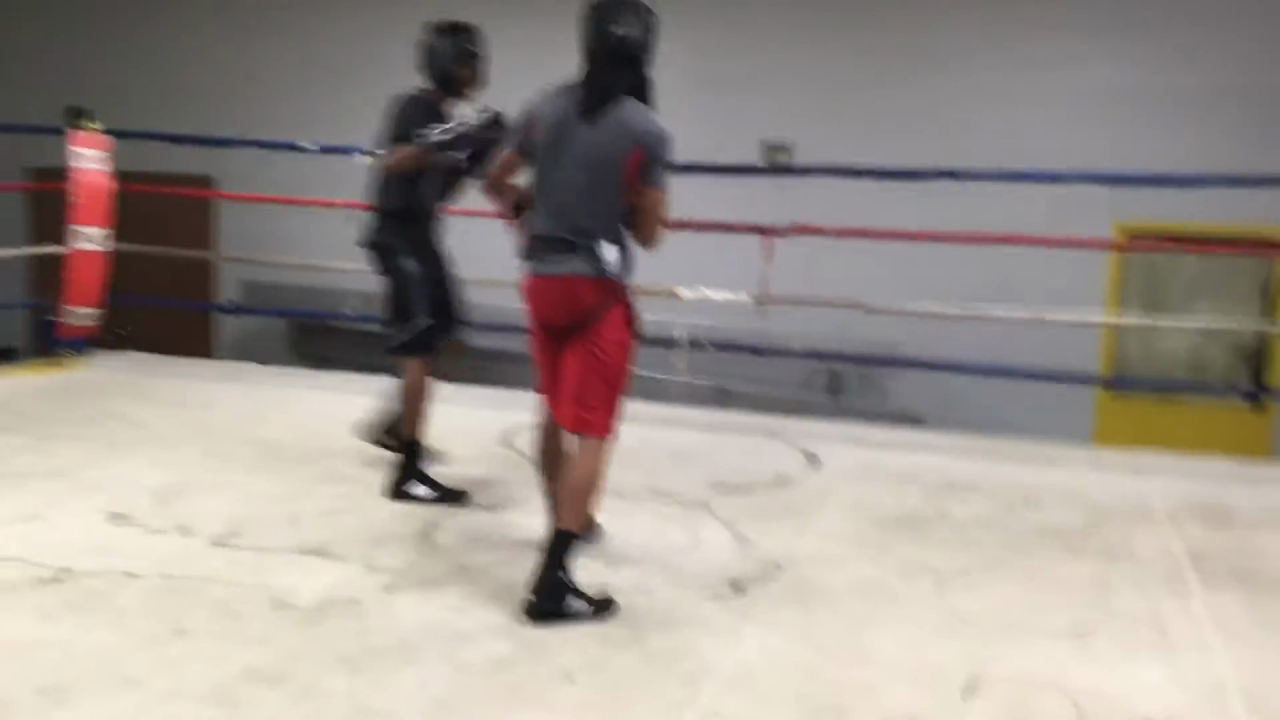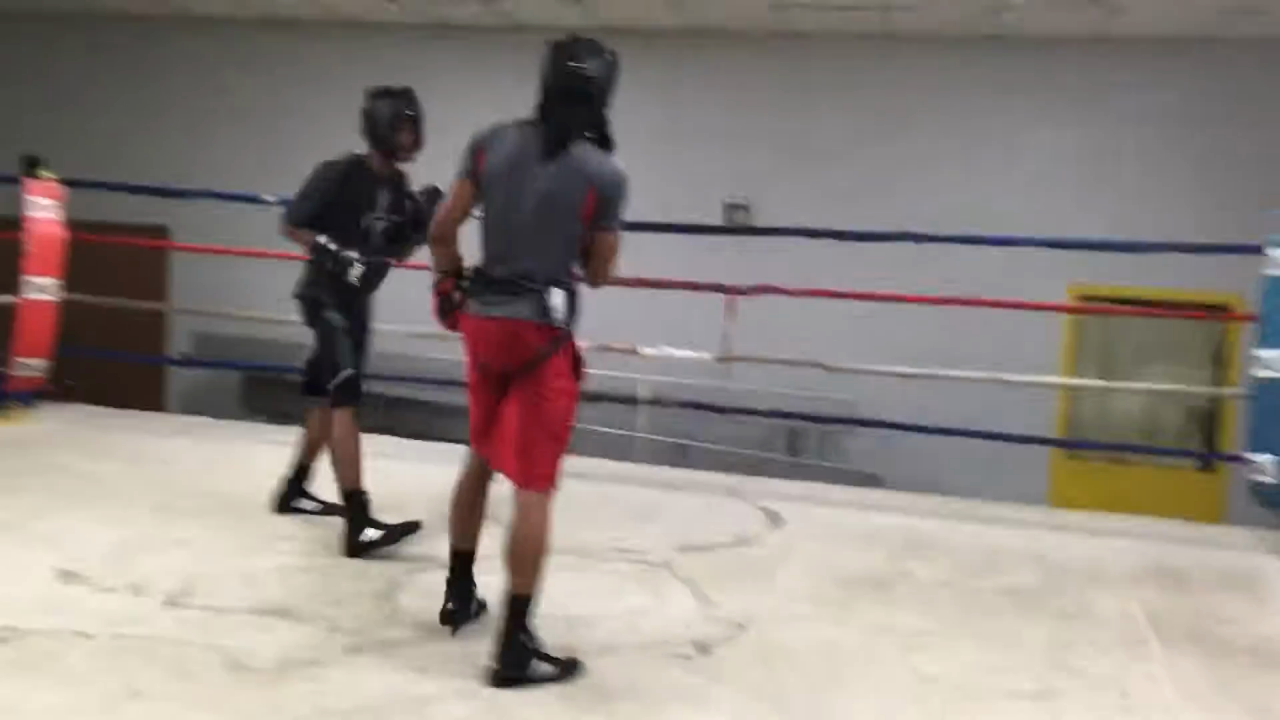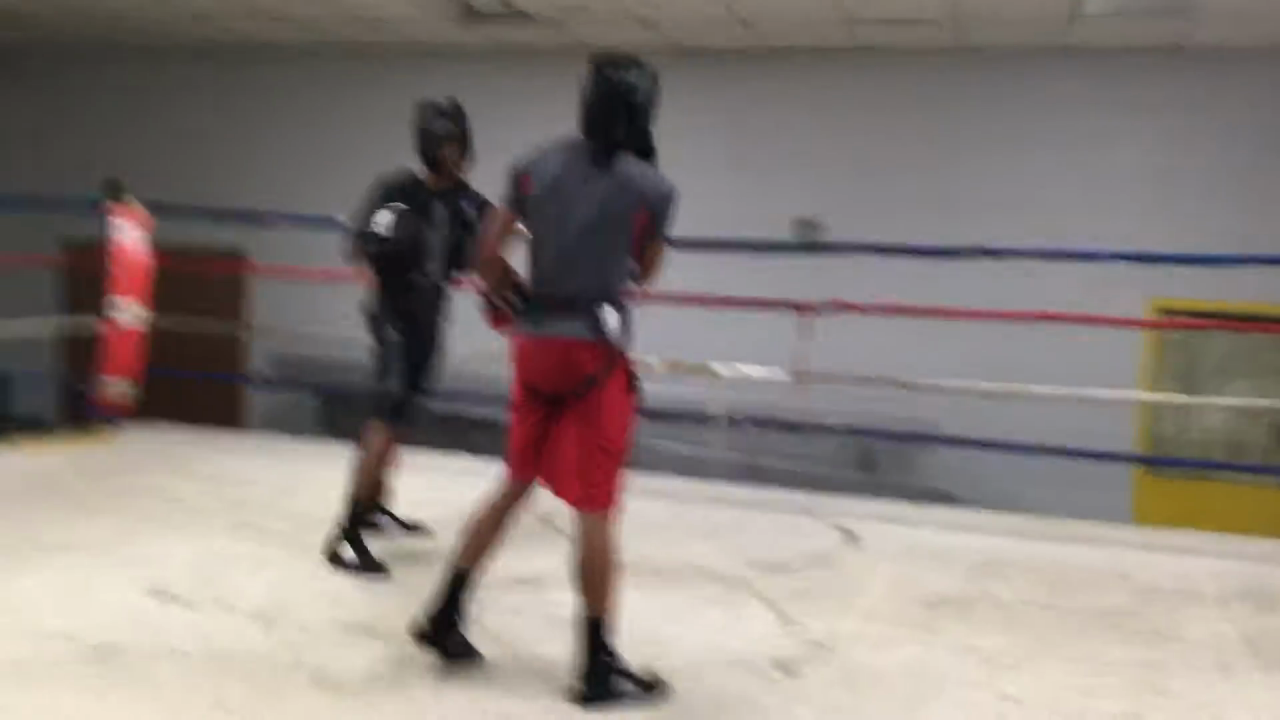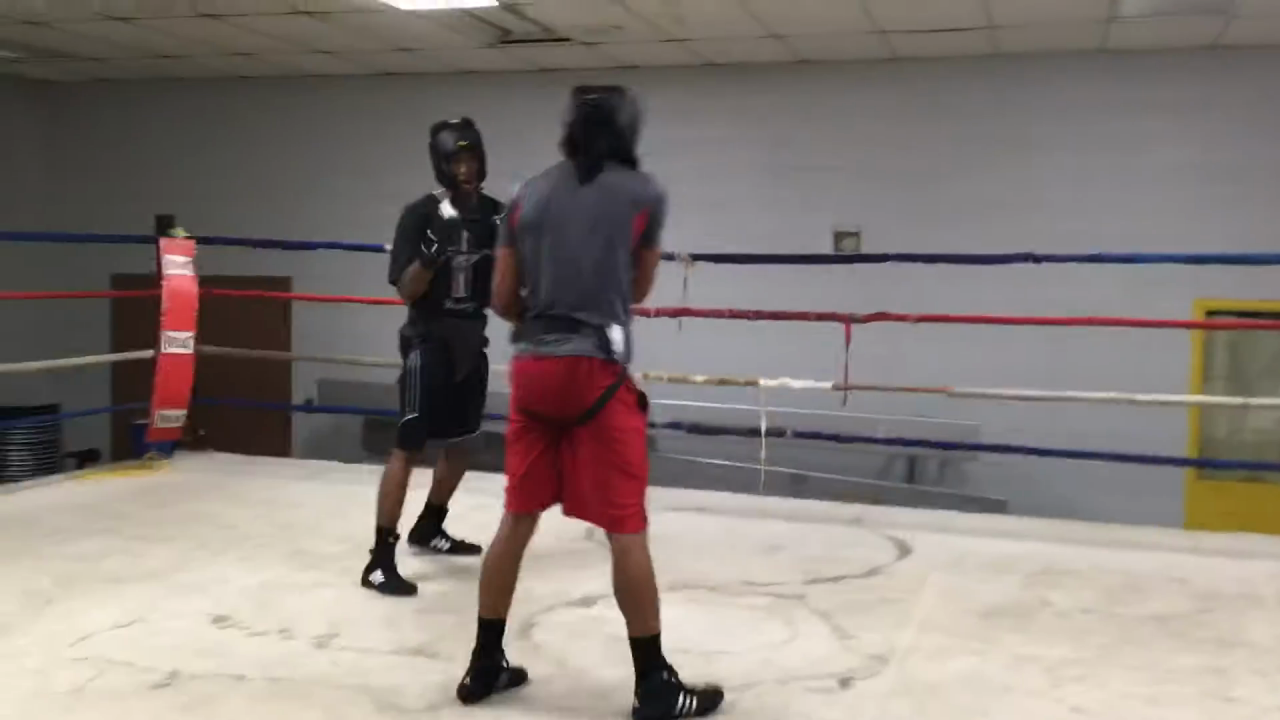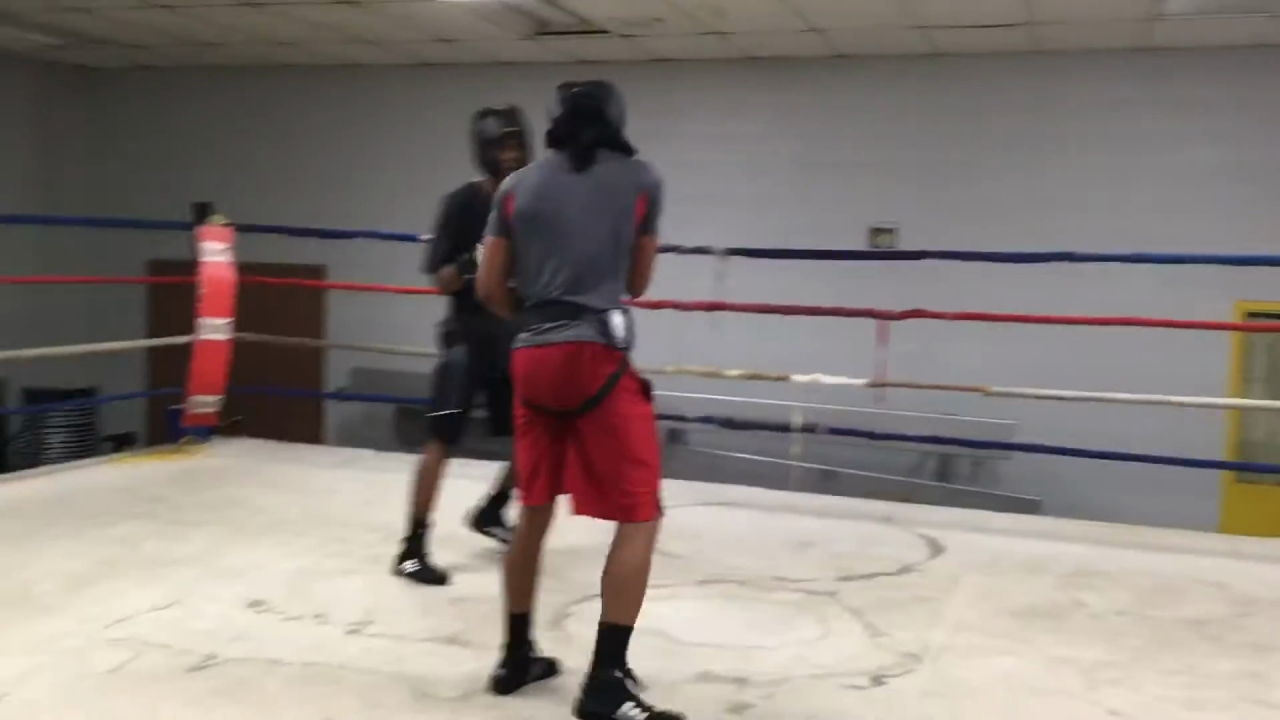
dt=0.2s
person 1, frame 1
left shoulder: (543, 110)
right shoulder: (647, 133)
left elbow: (496, 183)
right elbow: (648, 234)
left hip: (542, 280)
right hip: (596, 288)
left knee: (557, 412)
right knee: (590, 435)
left ankle: (566, 523)
right ankle: (551, 582)
person 1, frame 2
left shoulder: (493, 143)
right shoulder: (605, 174)
left elbow: (443, 230)
right elbow: (599, 272)
left wrist: (448, 282)
left hip: (485, 322)
right hip: (542, 333)
left knee: (481, 460)
right knee: (534, 486)
left ankle: (458, 591)
right ankle: (514, 647)
person 1, frame 3
left shoulder: (536, 165)
right shoulder: (651, 187)
left elbow: (487, 258)
left wrist: (507, 300)
left hip: (534, 345)
right hip: (593, 352)
left knee: (516, 484)
right knee: (595, 509)
left ankle: (444, 619)
right ankle: (597, 666)
person 1, frame 4
left shoulder: (530, 194)
right shoulder: (644, 194)
left elbow: (503, 294)
right elbow: (637, 290)
left hip: (532, 367)
right hip: (594, 368)
left knee: (518, 517)
right knee: (625, 527)
left ankle: (484, 665)
person 1, frame 5
left shoulder: (519, 186)
right shoulder: (641, 180)
left elbow: (489, 288)
right elbow: (638, 282)
left hip: (532, 357)
right hip: (597, 356)
left knee: (536, 510)
right knee: (637, 517)
left ankle: (516, 656)
person 2, frame 1
left shoulder: (447, 116)
right shoulder: (415, 107)
right elbow: (389, 166)
left wrist: (481, 150)
right wrist: (441, 141)
left hip: (419, 239)
right hip: (399, 240)
left knee: (429, 340)
right knee: (422, 354)
left ankle: (393, 429)
right ankle: (410, 473)
person 2, frame 2
left shoulder: (398, 186)
right shoulder: (338, 175)
left elbow: (397, 250)
right elbow: (291, 225)
left wrist: (418, 226)
right wrist: (334, 250)
left hip: (357, 299)
right hip: (327, 297)
left knee: (327, 397)
right knee: (344, 402)
left ankle: (293, 489)
right ankle: (358, 523)
person 2, frame 3
left shoulder: (464, 197)
right shoulder: (394, 190)
left elbow: (462, 261)
right elbow: (358, 254)
left wrist: (477, 233)
right wrist: (376, 241)
left hip: (428, 314)
right hip: (396, 312)
left knee: (396, 413)
right knee: (388, 418)
left ankle: (370, 506)
right ankle: (348, 534)
person 2, frame 4
left shoulder: (494, 213)
right shoulder: (421, 214)
right elbow: (406, 291)
right wrist: (433, 250)
left hip: (471, 340)
right hip: (429, 339)
left knee: (460, 444)
right knee: (408, 447)
left ankle: (428, 528)
right ankle: (380, 560)
person 2, frame 5
right shoulder: (463, 202)
right elbow: (438, 278)
right wrist: (474, 261)
left hip: (513, 333)
right hip: (470, 334)
right knee: (443, 441)
left ankle: (491, 511)
right ankle: (412, 547)
